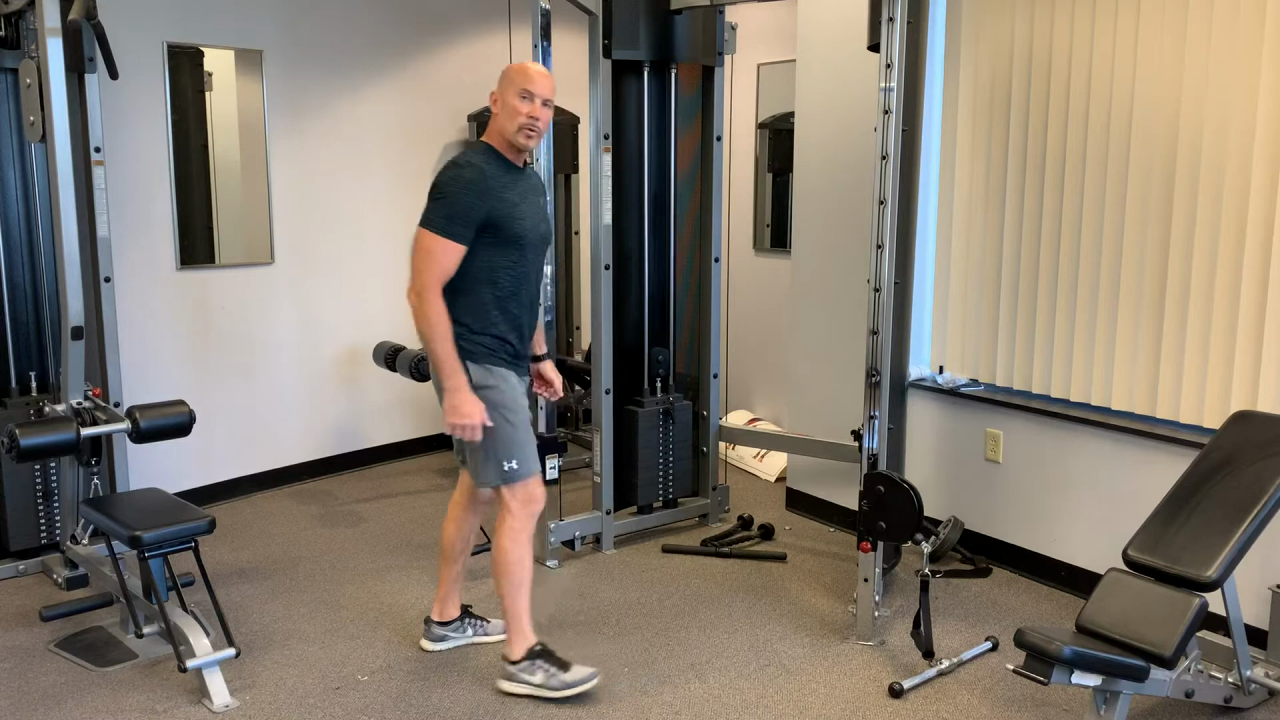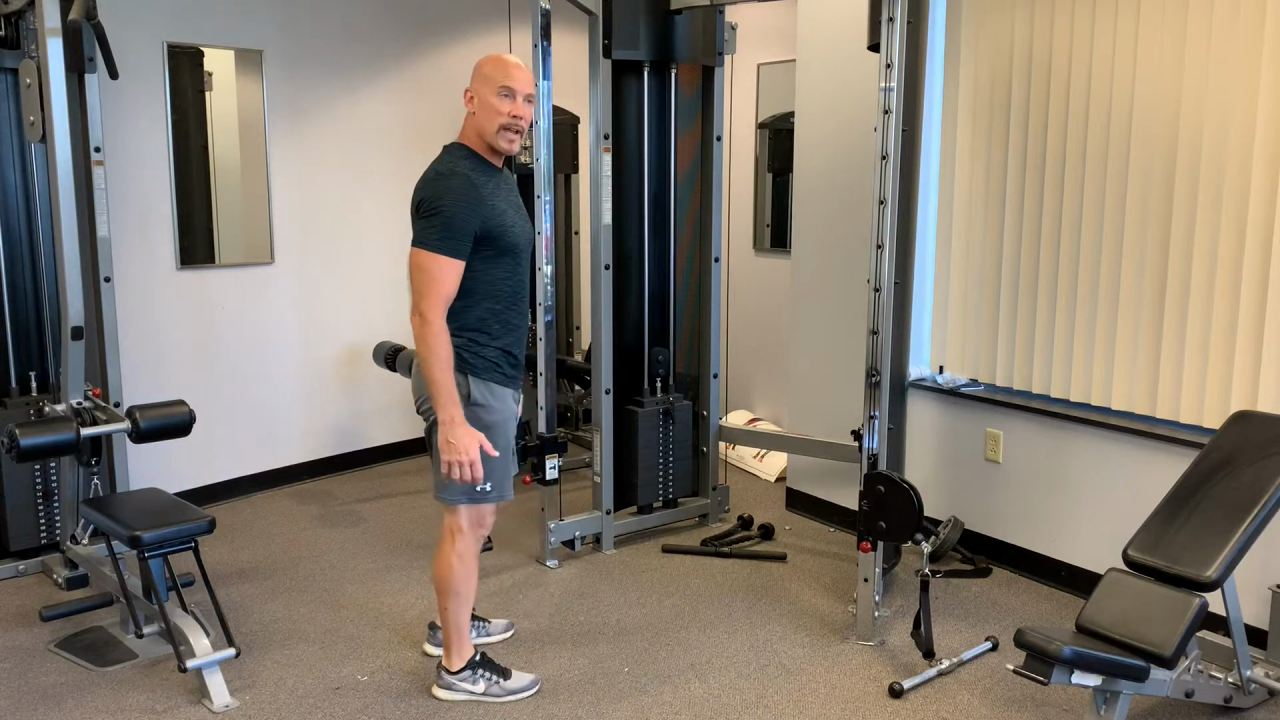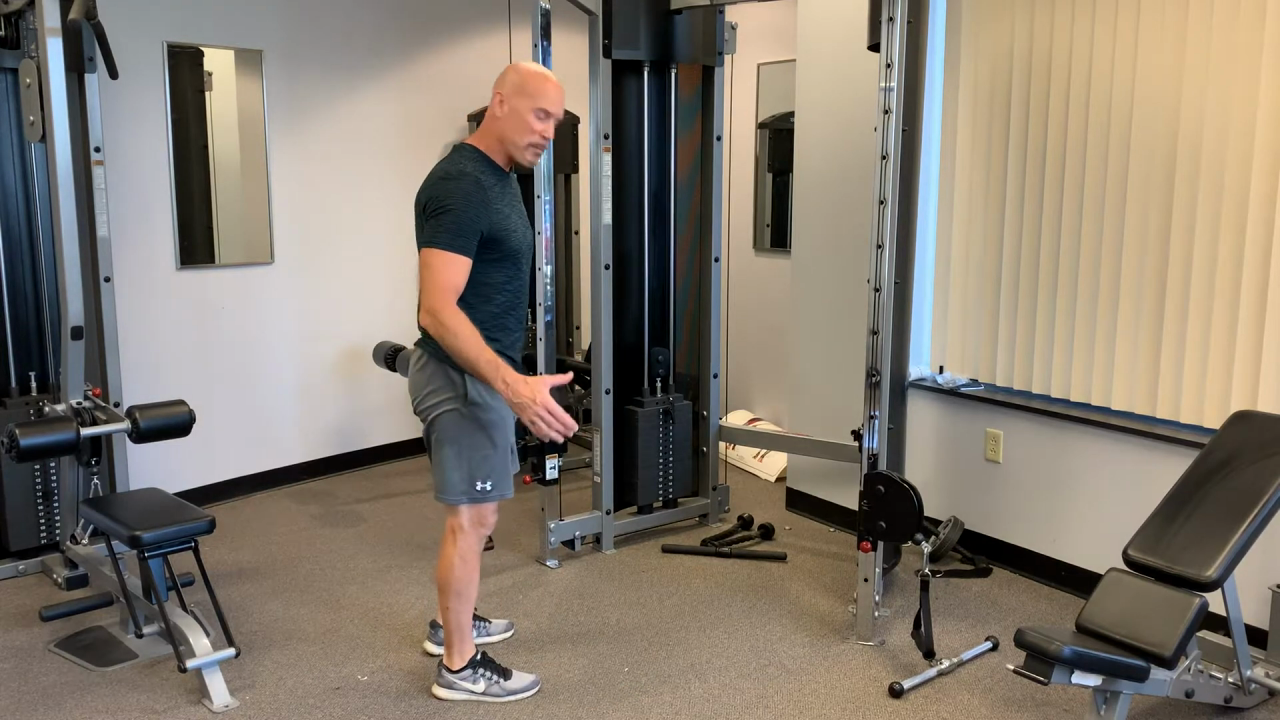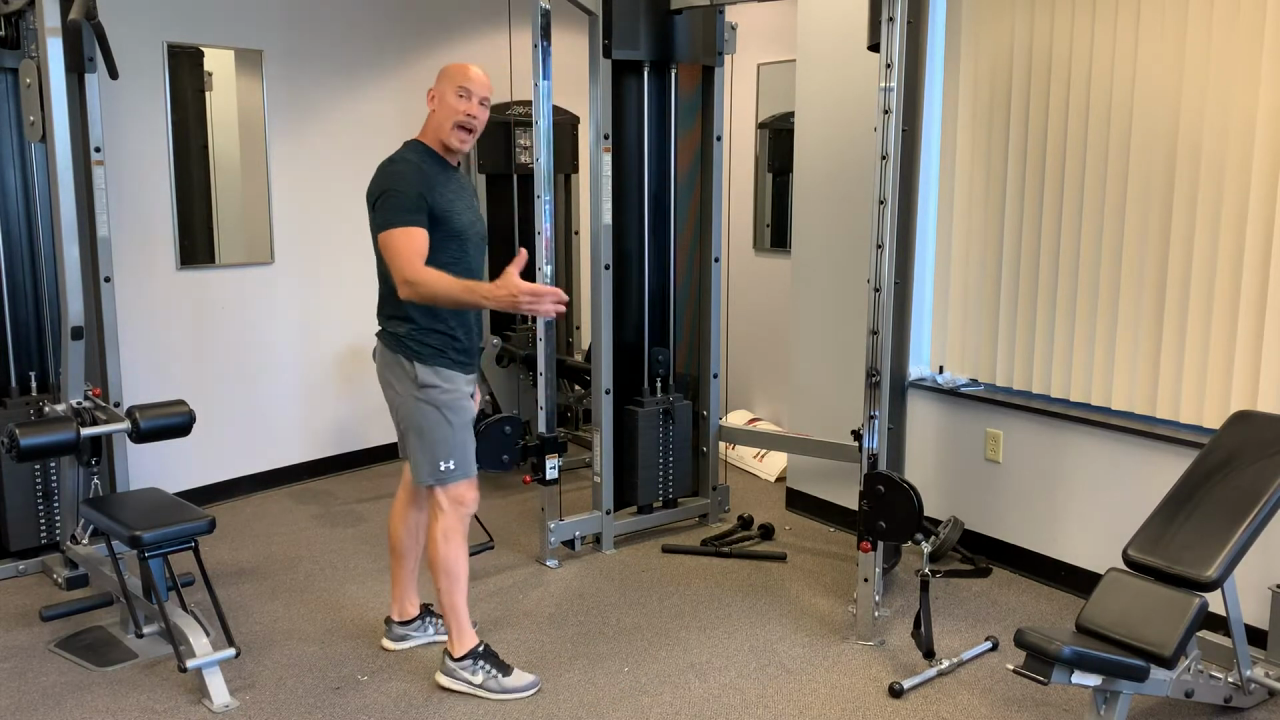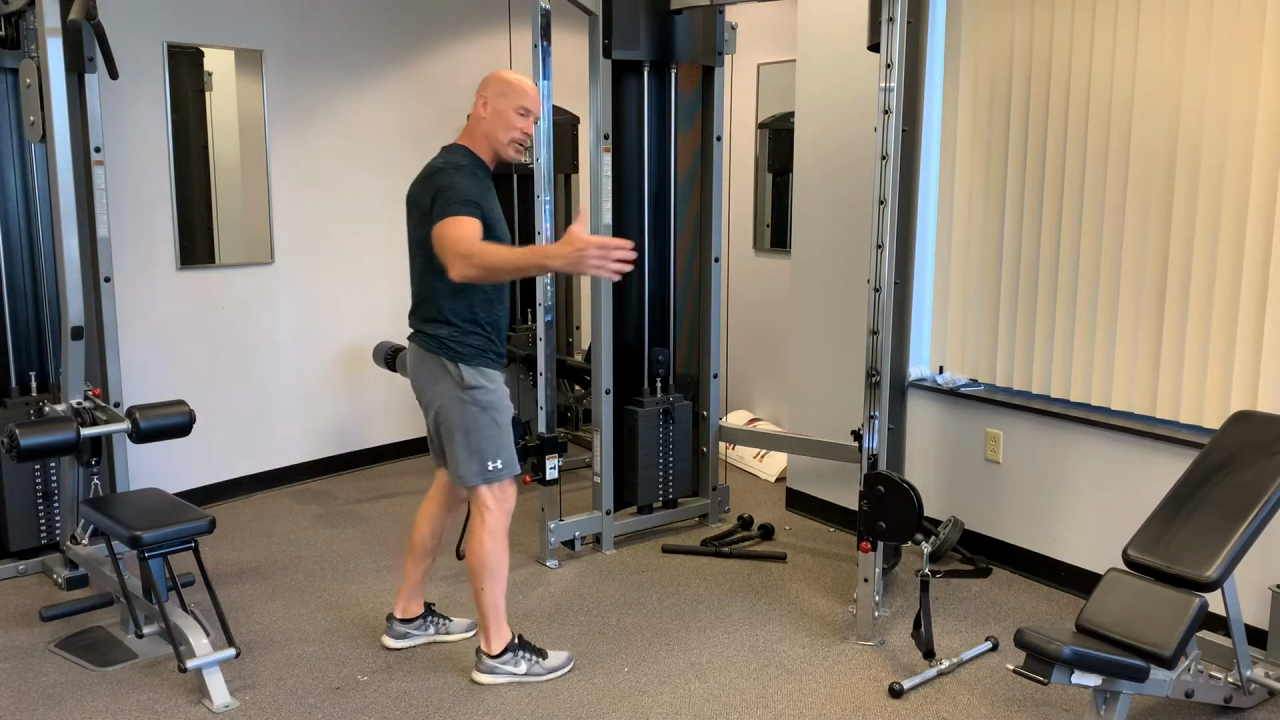
dt=1s
person 1, frame 1
left shoulder: (528, 182)
right shoulder: (467, 180)
right elbow: (425, 290)
left wrist: (538, 355)
right wrist: (456, 388)
left hip: (505, 361)
right hip: (476, 366)
left knee: (478, 487)
right knee: (525, 498)
left ankle: (445, 617)
right ankle: (522, 653)
person 1, frame 2
left shoulder: (496, 178)
right shoulder: (452, 186)
right elbow: (429, 316)
right wrist: (452, 420)
left hip: (493, 376)
right hip: (469, 381)
left knee: (484, 506)
right knee: (470, 518)
left ankle: (452, 622)
right ankle: (460, 667)
person 1, frame 3
left shoulder: (494, 177)
right shoulder: (461, 187)
right elbow: (437, 310)
left wrist: (510, 378)
right wrist: (515, 385)
left hip: (475, 372)
right hip: (462, 376)
left knee: (472, 510)
right knee: (473, 517)
left ankle: (452, 621)
right ankle: (460, 666)
person 1, frame 4
left shoulder: (456, 180)
right shoulder: (402, 175)
right elbow: (410, 280)
left wrist: (467, 363)
right wrist: (497, 296)
left hip: (444, 360)
right hip: (421, 363)
left knee: (419, 485)
right knee: (456, 499)
left ankle: (406, 616)
right ankle: (464, 654)
person 1, frame 5
left shoulder: (465, 174)
right shoulder: (451, 177)
right elbow: (461, 264)
right wrist: (560, 257)
left hip: (447, 355)
right hip: (458, 362)
left knee: (451, 487)
right knee: (493, 498)
left ankle: (409, 615)
right ankle: (497, 649)
